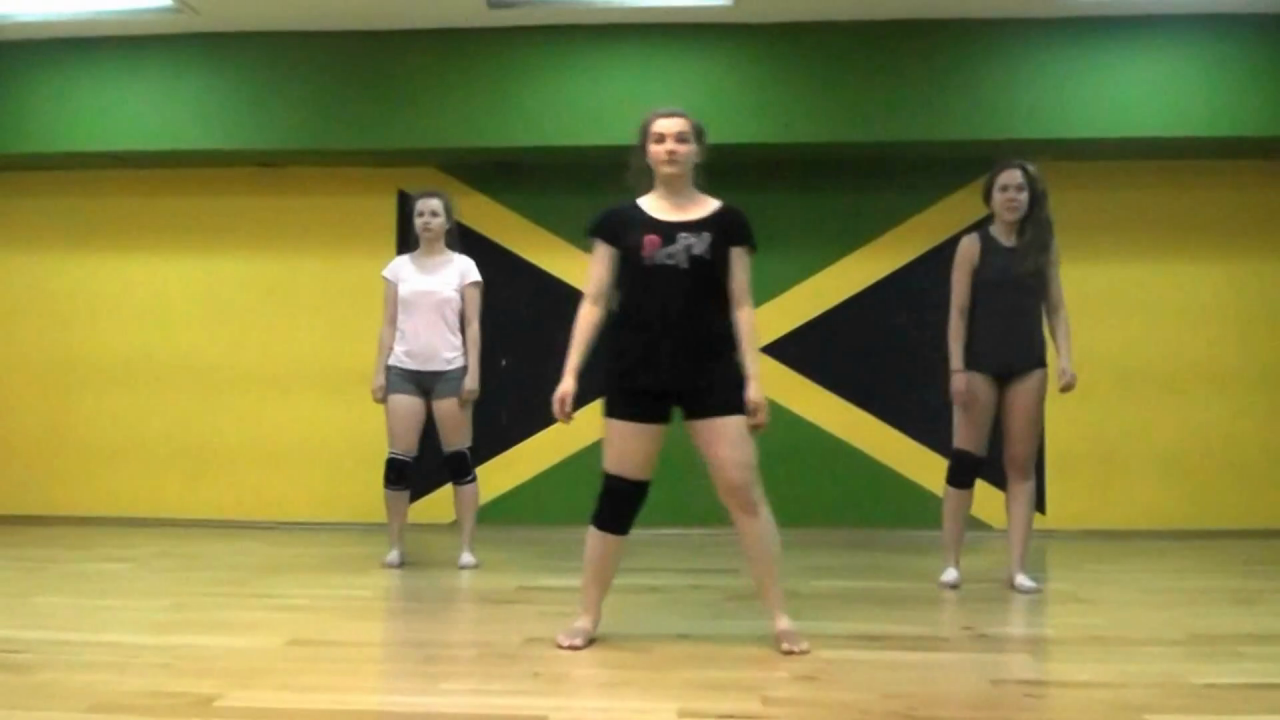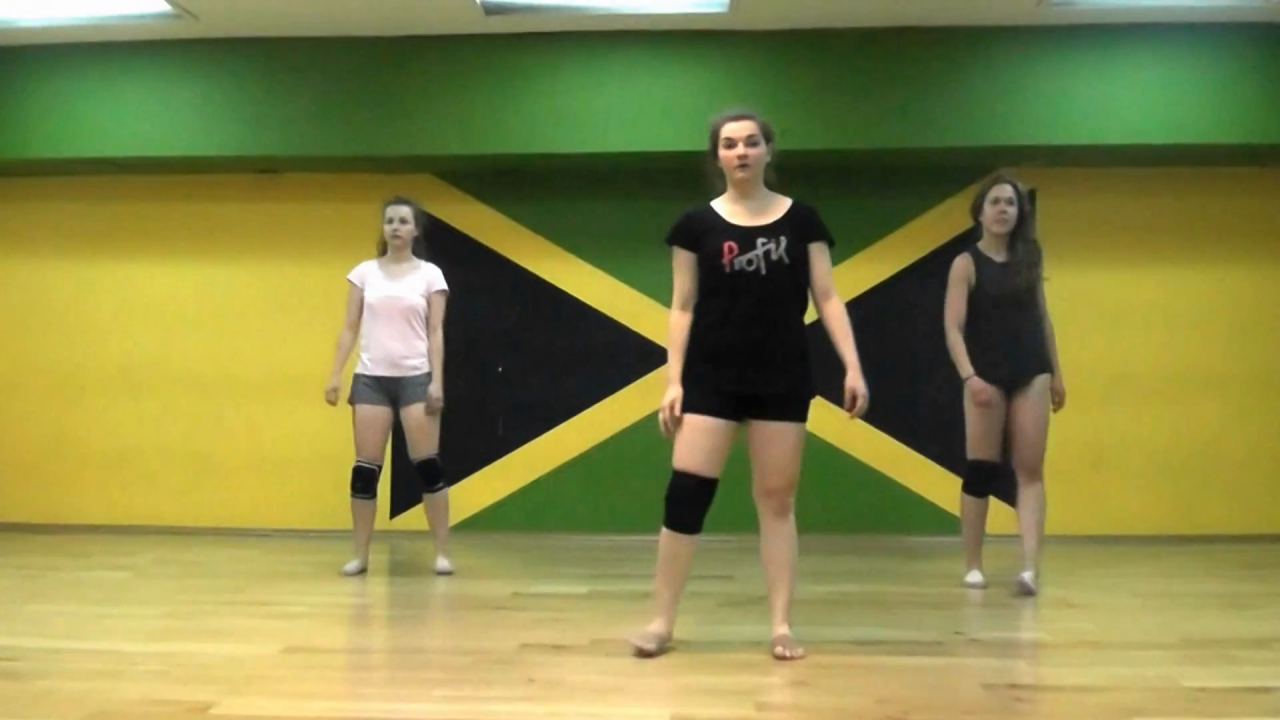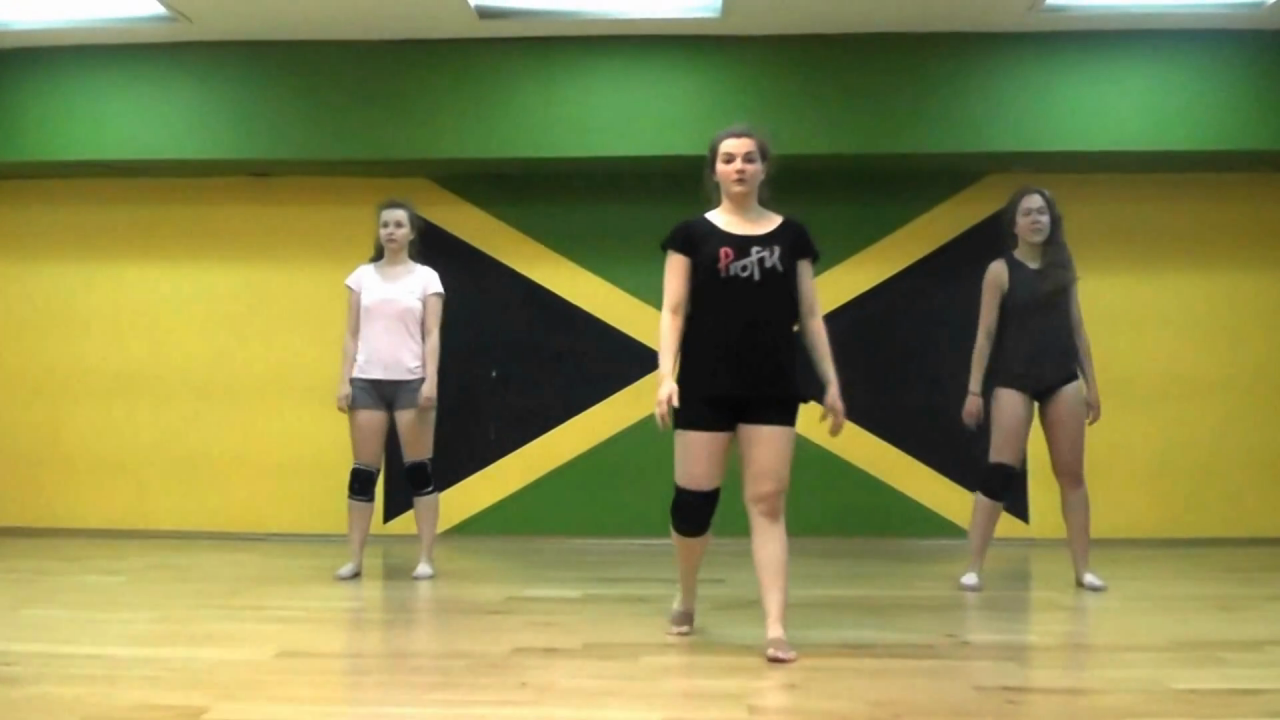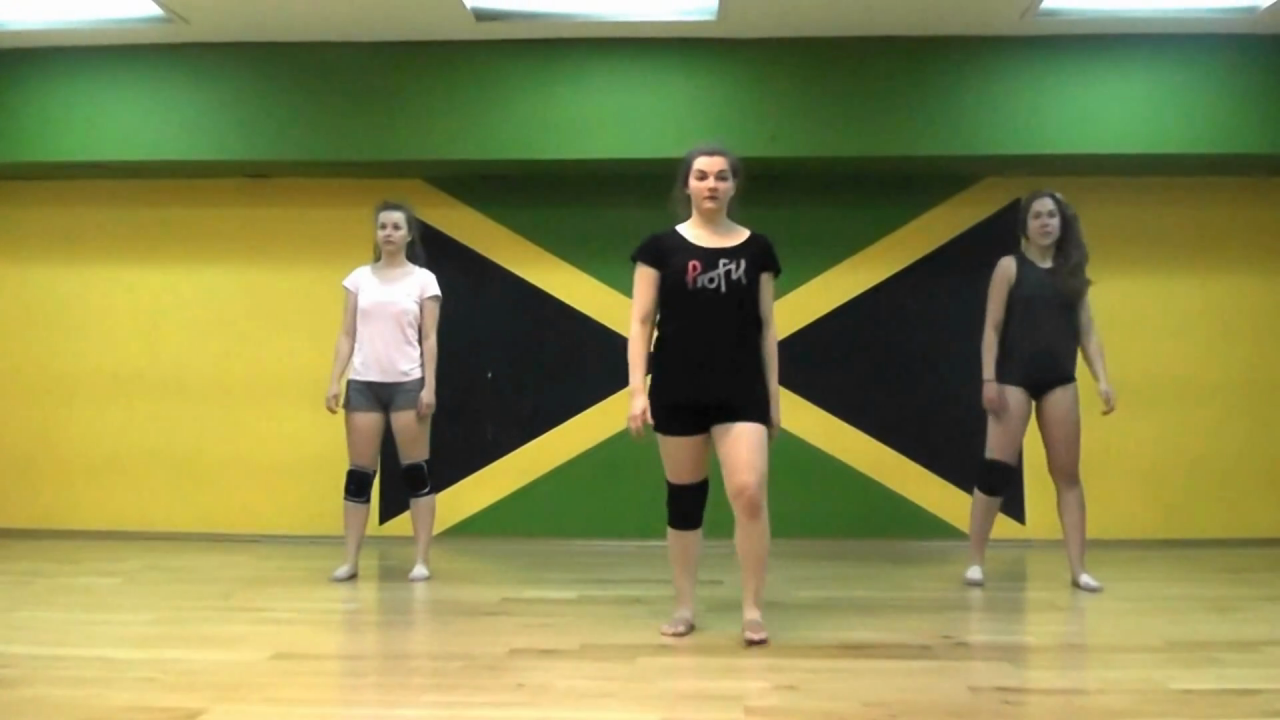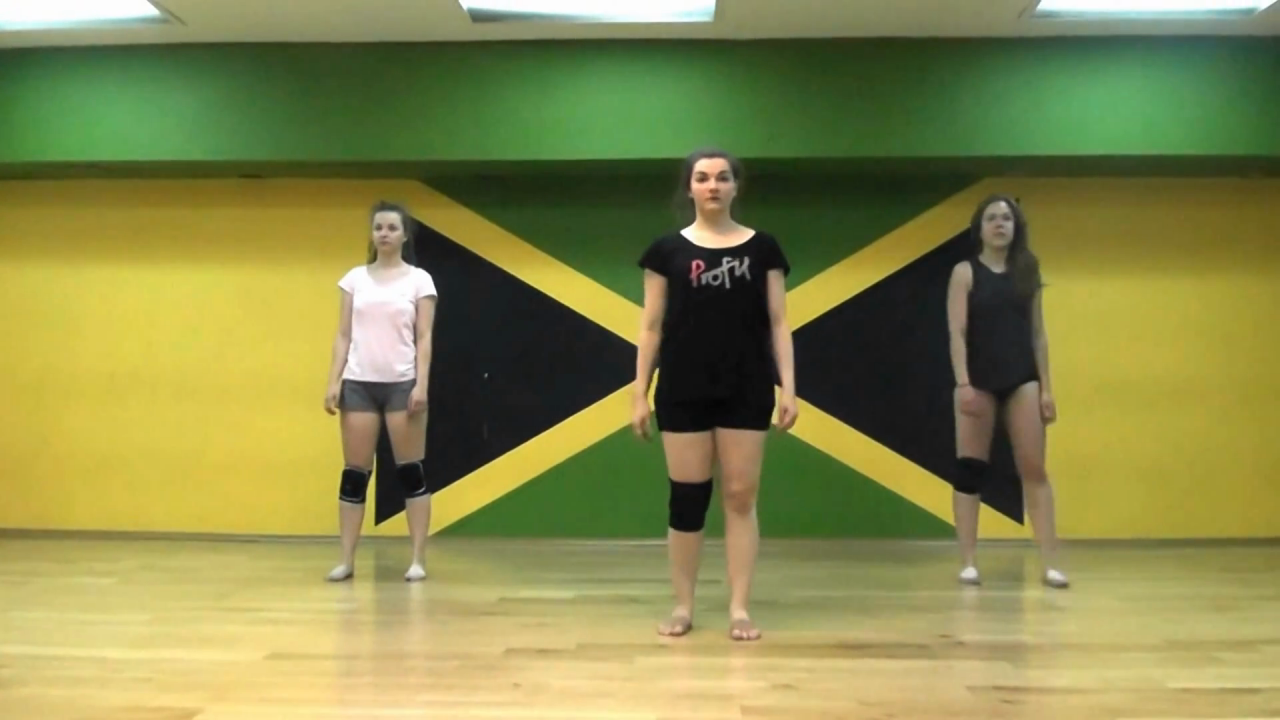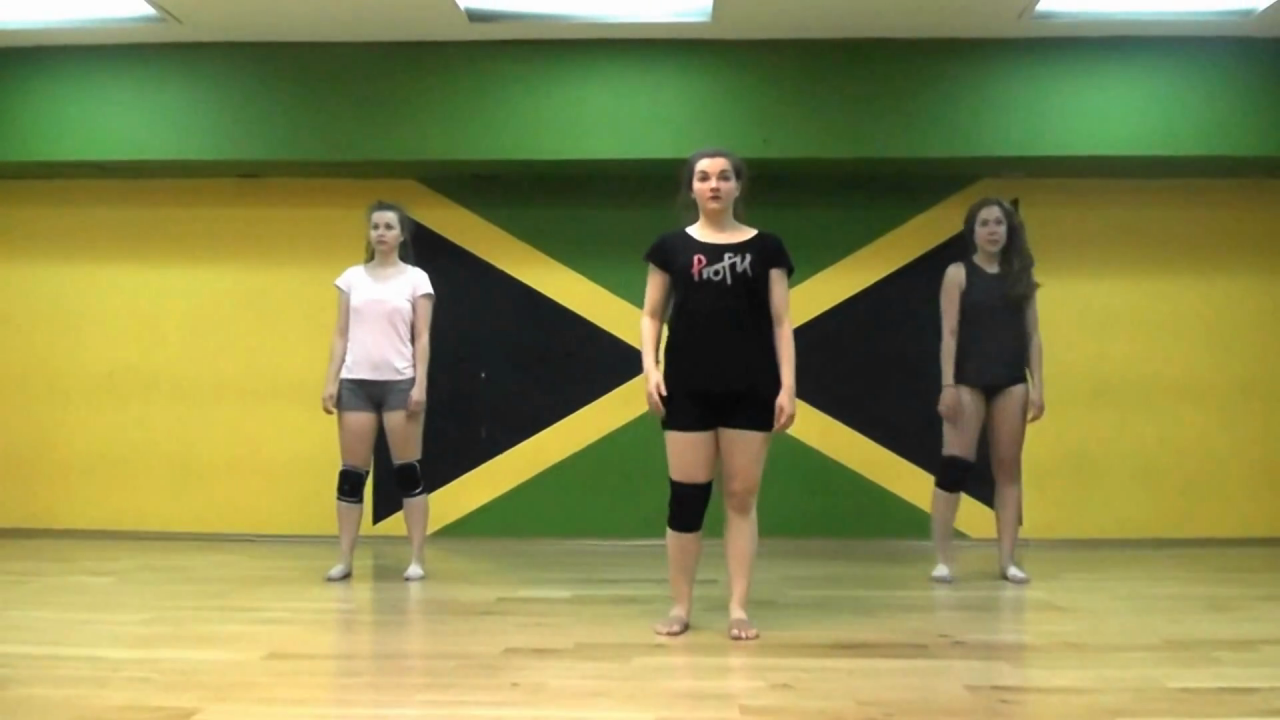
dt=0.4s
person 1, frame 1
left shoulder: (727, 220)
right shoulder: (618, 221)
left elbow: (742, 306)
right elbow: (594, 301)
left wrist: (753, 377)
right wrist: (570, 372)
left hip: (714, 376)
right hip: (637, 377)
left knee: (743, 495)
right knee: (617, 496)
left ankle: (781, 619)
right ankle: (588, 617)
person 1, frame 2
left shoulder: (802, 219)
right shoulder: (696, 224)
left elbow: (827, 298)
right elbow: (683, 308)
left wrist: (853, 367)
right wrist: (673, 380)
left hip: (783, 379)
right hip: (711, 377)
left knee: (777, 498)
right knee: (687, 491)
left ankle: (780, 625)
right ankle: (662, 620)
person 1, frame 3
left shoulder: (792, 235)
right shoulder: (691, 234)
left elbow: (809, 316)
right elbow: (673, 312)
left wrist: (831, 385)
right wrist: (667, 376)
left hip: (772, 388)
right hip: (705, 387)
left knee: (767, 504)
right knee: (693, 500)
left ankle: (775, 629)
right ankle: (686, 598)
person 1, frame 4
left shoulder: (757, 248)
right shoulder: (661, 246)
left elbow: (766, 327)
right elbow: (642, 323)
left wrist: (773, 393)
right wrist: (637, 390)
left hip: (740, 391)
right hip: (676, 392)
left knee: (749, 494)
right knee: (685, 498)
left ankle: (752, 609)
right ankle: (684, 607)
person 1, frame 5
left shoulder: (762, 247)
right shoulder: (667, 250)
left elbow: (778, 322)
right elbow: (652, 326)
left wrist: (788, 387)
right wrist: (640, 392)
left hip: (746, 390)
right hip: (683, 391)
left knee: (740, 496)
right knee: (687, 497)
left ankle: (740, 609)
right ankle: (683, 606)
person 1, frame 6
left shoulder: (766, 246)
right shoulder: (671, 246)
left elbow: (780, 321)
right elbow: (652, 312)
left wrist: (788, 386)
right wrist: (650, 364)
left hip: (750, 388)
right hip: (687, 388)
left knee: (741, 497)
right knee: (688, 496)
left ankle: (738, 608)
right ankle: (680, 606)
person 2, frame 1
left shoulder: (1043, 247)
right shoulder: (972, 246)
left elbow: (1055, 308)
right elbow: (958, 312)
left wrist: (1065, 358)
right wrist: (956, 368)
left hip: (1027, 367)
right hip: (977, 366)
left knee: (1021, 465)
right knee: (966, 460)
left ankle: (1017, 567)
right ankle: (951, 562)
person 2, frame 2
left shoulder: (1029, 258)
right shoulder: (966, 263)
left elbow: (1042, 318)
right elbow: (955, 327)
left wrist: (1056, 373)
right wrist: (968, 376)
left hip: (1031, 373)
right hip: (986, 376)
left knee: (1030, 469)
right knee: (982, 468)
left ankle: (1029, 565)
right ankle: (973, 564)
person 2, frame 3
left shoulder: (1063, 268)
right shoulder: (1001, 270)
left elbow: (1076, 329)
right elbow: (987, 335)
left wrist: (1091, 385)
right wrist: (974, 391)
left hip: (1063, 380)
right hip: (1014, 381)
left knee: (1071, 474)
right knee: (1000, 471)
left ankle: (1082, 567)
right ankle: (973, 567)
person 2, frame 4
left shoulder: (1072, 271)
right shoulder: (1009, 266)
left elbow: (1087, 330)
right elbow: (992, 327)
left wrist: (1102, 379)
right wrist: (988, 379)
left hip: (1060, 380)
right hip: (1012, 378)
left knee: (1067, 473)
right knee: (997, 468)
left ankle: (1078, 568)
right ankle: (976, 560)
person 2, frame 5
left shoulder: (1028, 273)
right shoulder: (965, 272)
left elbow: (1037, 334)
right elbow: (957, 333)
left wrist: (1047, 388)
right wrist: (962, 383)
left hip: (1022, 380)
right hip: (978, 380)
left knee: (1034, 468)
right knee: (970, 467)
left ankle: (1049, 562)
right ankle: (969, 562)
person 2, frame 6
left shoulder: (1020, 274)
right shoulder: (958, 273)
left elbow: (1032, 334)
right elbow: (950, 333)
left wrist: (1036, 386)
right wrist: (949, 384)
left hip: (1010, 381)
right hip: (968, 380)
left knee: (1008, 469)
right knee: (955, 463)
left ankle: (1007, 560)
right ankle: (942, 558)
person 3, frame 1
left shoulder: (463, 266)
right shoulder: (398, 266)
left elbow: (471, 324)
right elbow: (389, 324)
left wrist: (473, 372)
right wrist: (379, 372)
left hip: (448, 371)
right hip: (404, 371)
left knee: (457, 459)
right knee: (398, 460)
left ankle: (467, 546)
right ankle: (395, 545)
person 3, frame 2
left shoulder: (430, 274)
right shoulder: (365, 272)
left elbow: (436, 332)
right elbow: (350, 328)
left wrist: (438, 381)
right wrist: (335, 374)
left hip: (415, 378)
right hip: (370, 378)
left knee: (427, 466)
right knee: (366, 468)
left ankle: (441, 552)
right ankle: (361, 554)
person 3, frame 3
left shoulder: (426, 277)
right shoulder: (362, 276)
left elbow: (432, 335)
right elbow: (352, 334)
left wrist: (431, 381)
right wrist: (344, 381)
left hip: (410, 381)
right hip: (368, 382)
left knee: (419, 470)
right knee: (363, 471)
left ankle: (425, 557)
right ankle: (354, 558)
person 3, frame 4
left shoulder: (424, 280)
right shoulder: (359, 278)
left elbow: (429, 339)
right elbow: (347, 334)
left wrist: (429, 386)
right wrist: (335, 382)
left hip: (407, 384)
right hip: (364, 384)
left knee: (415, 471)
right knee: (359, 472)
left ankle: (421, 559)
right ankle: (350, 559)
person 3, frame 5
left shoulder: (419, 280)
right shoulder: (355, 278)
left elbow: (424, 338)
right elbow: (344, 335)
left wrist: (422, 385)
right wrist: (334, 382)
left hip: (402, 384)
right hip: (359, 384)
left knee: (411, 471)
right knee: (355, 473)
left ankle: (417, 559)
right ankle: (346, 559)
person 3, frame 6
left shoulder: (416, 278)
right shoulder: (352, 277)
left elbow: (422, 337)
right elbow: (341, 334)
left wrist: (421, 384)
right wrist: (330, 381)
left hip: (399, 382)
right hip: (357, 382)
left knee: (407, 471)
right knee: (352, 473)
left ankle: (416, 558)
right ankle: (345, 558)
